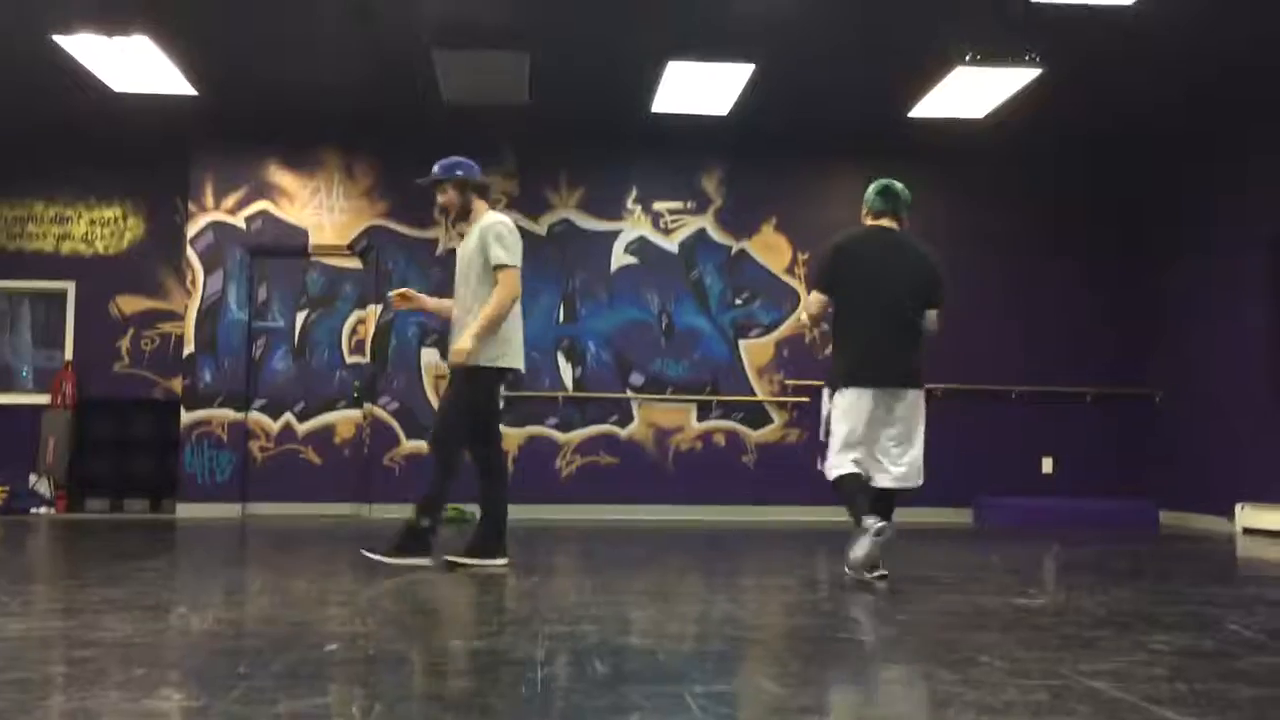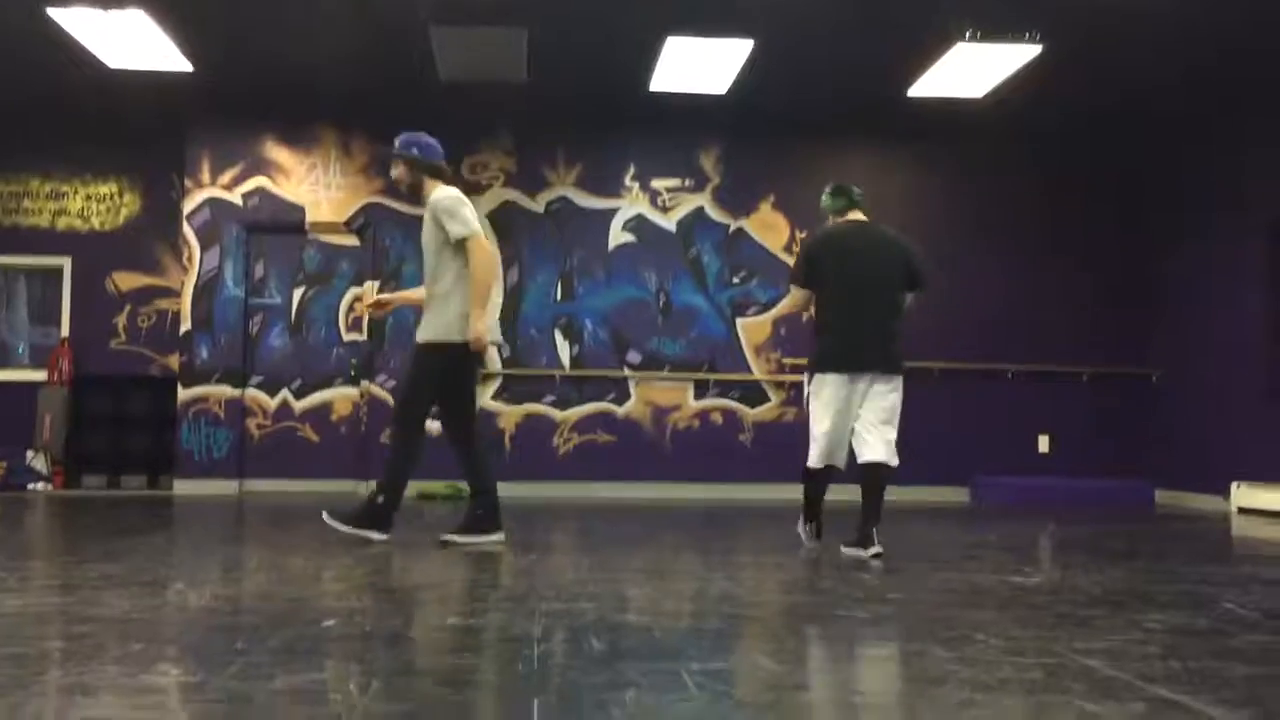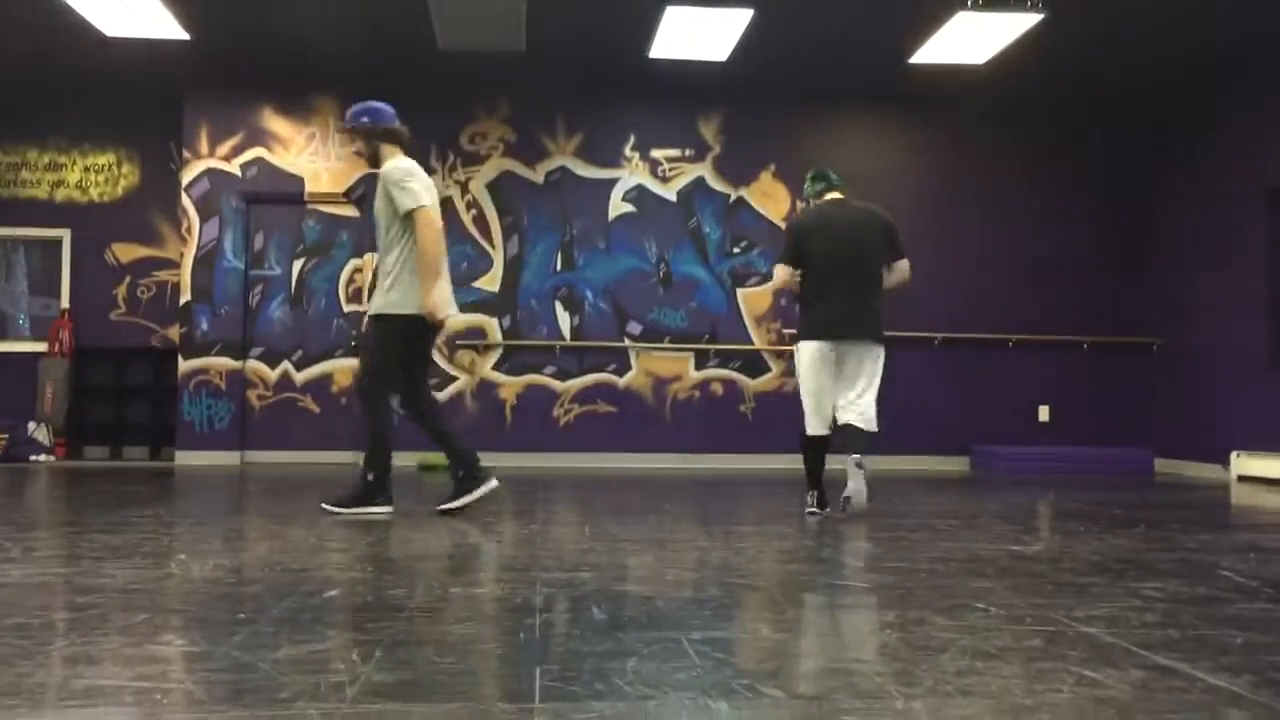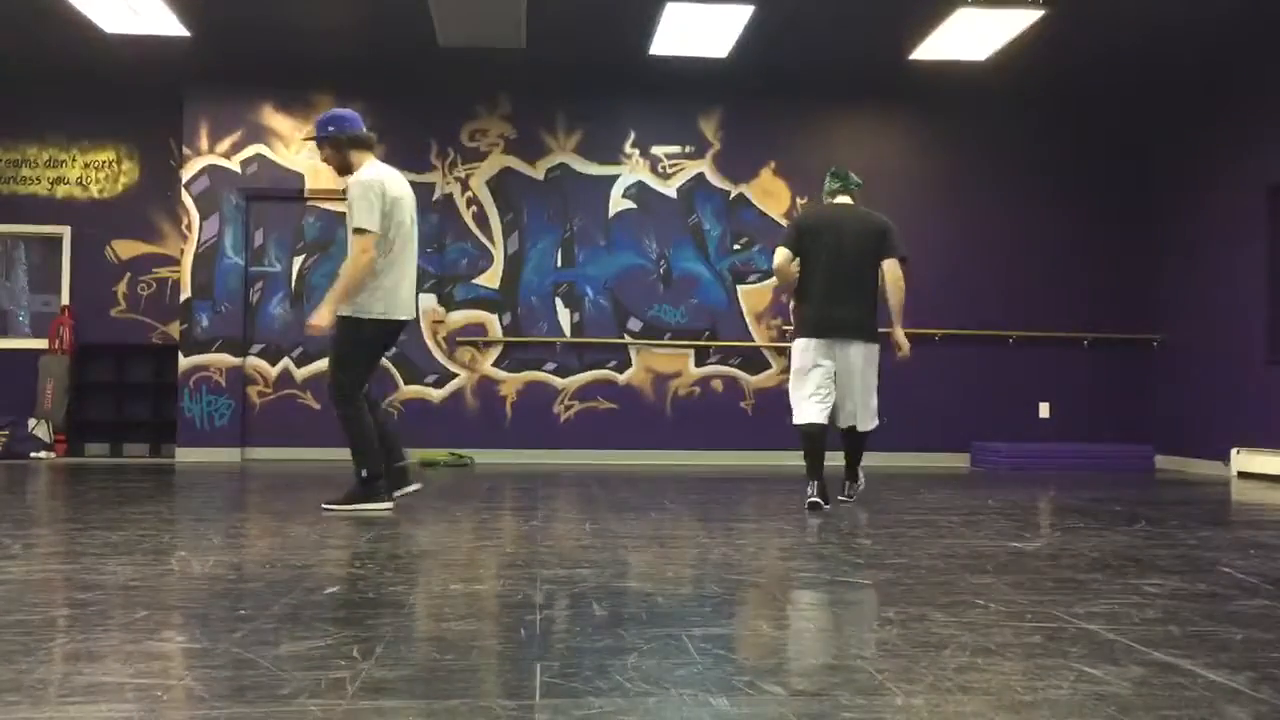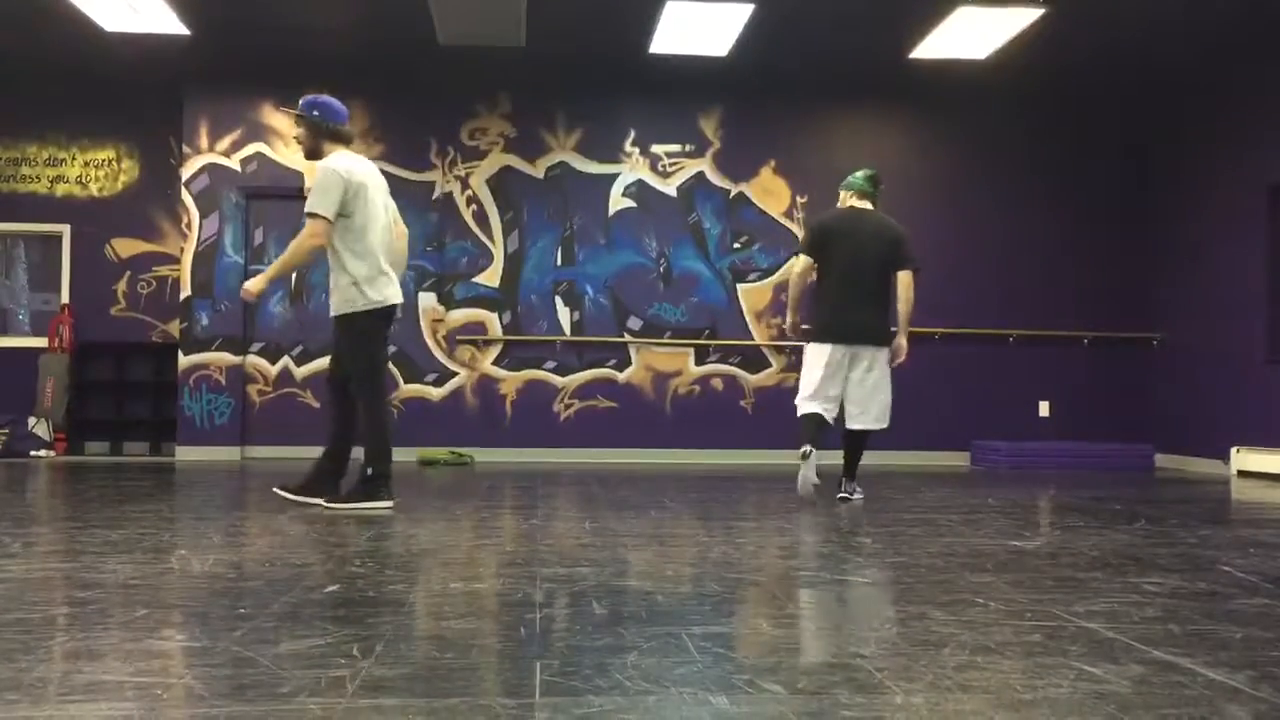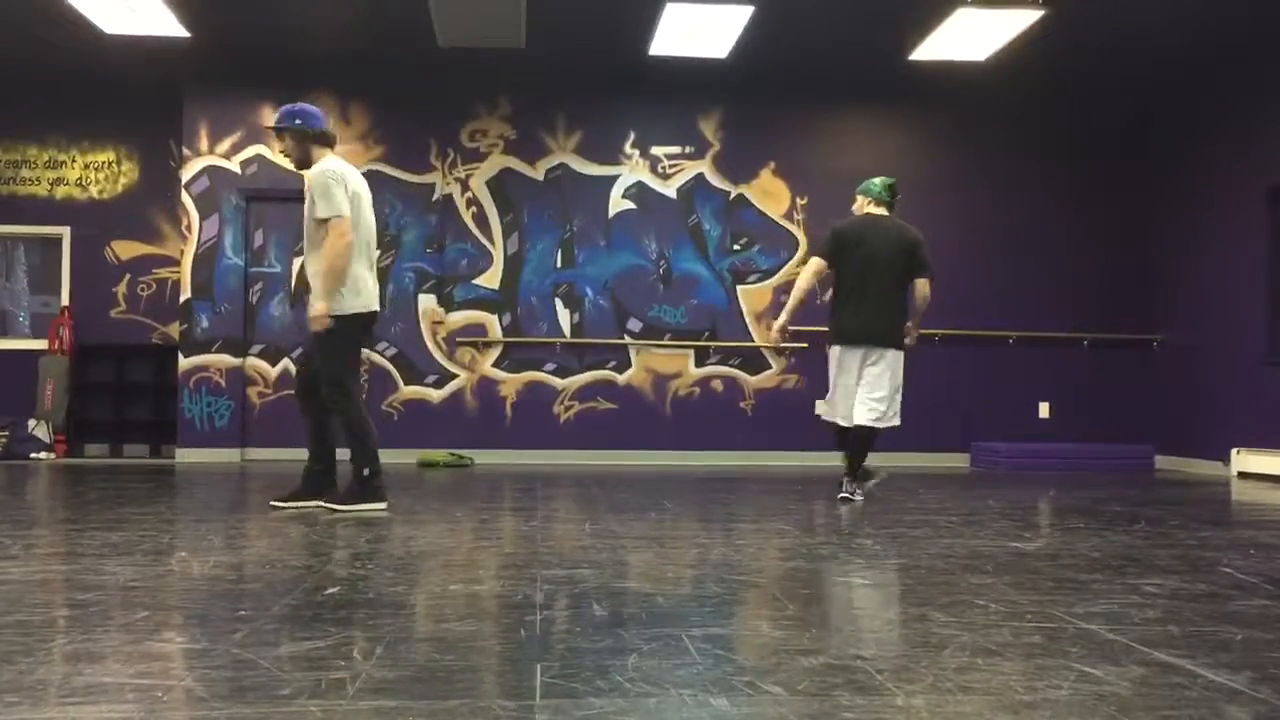
dt=0.3s
person 1, frame 1
left shoulder: (495, 226)
right shoulder: (470, 236)
left elbow: (507, 289)
left wrist: (470, 337)
right wrist: (420, 301)
left hip: (482, 358)
right hip: (477, 358)
left knee: (445, 440)
right knee: (483, 446)
left ankle: (417, 539)
right ankle: (490, 542)
person 1, frame 2
left shoulder: (446, 200)
right shoulder: (440, 207)
left elbow: (482, 255)
left wrist: (478, 317)
right wrist: (398, 298)
left hip: (449, 335)
right hip: (453, 335)
left knee: (407, 418)
right knee: (459, 426)
left ankle: (378, 513)
right ankle: (485, 518)
person 1, frame 3
left shoulder: (395, 172)
right shoulder: (409, 172)
left elbow: (429, 227)
left wrist: (431, 292)
left hip: (401, 308)
right hip: (413, 306)
left knee: (372, 392)
right knee: (414, 395)
left ankle: (374, 490)
right ankle: (471, 474)
person 1, frame 4
left shoulder: (365, 182)
right shoulder: (393, 177)
left elbow: (364, 253)
left wrist: (328, 306)
left hip: (370, 308)
right hip: (395, 306)
left knee: (344, 392)
right knee: (353, 391)
left ankle: (372, 486)
right ankle: (393, 469)
person 1, frame 5
left shoulder: (332, 169)
right shoulder: (367, 168)
left elbow: (314, 235)
right elbow: (400, 231)
left wrist: (266, 278)
right wrist: (393, 279)
left hip: (361, 300)
right hip: (378, 294)
left knee: (366, 391)
right knee: (343, 385)
left ankle: (376, 484)
right ankle: (325, 480)
person 1, frame 6
left shoulder: (324, 174)
right shoulder: (347, 173)
left elbow: (341, 237)
left wrist: (323, 297)
left hip: (341, 306)
right hip: (350, 303)
left knee: (340, 392)
right knee: (308, 387)
left ankle: (369, 486)
right ankle: (318, 483)
person 2, frame 1
left shoulder: (843, 248)
right shoulder: (922, 259)
left elbow: (815, 310)
right elbow: (931, 323)
left hip: (853, 373)
right hip: (904, 376)
left knee: (845, 459)
right knee: (893, 464)
left ankle: (869, 522)
right ankle: (871, 556)
person 2, frame 2
left shoulder: (819, 244)
right shoulder: (897, 247)
left elbow: (798, 303)
right elbow: (907, 300)
left hip: (833, 360)
right hip: (884, 361)
left knee: (823, 446)
right knee: (877, 447)
left ankle: (811, 524)
right ankle: (868, 533)
person 2, frame 3
left shoulder: (801, 223)
right shoulder: (878, 219)
left elbow: (783, 279)
right elbow: (902, 272)
left hip: (816, 330)
right hip: (866, 330)
left knee: (816, 413)
right knee: (857, 408)
left ankle: (816, 494)
right ankle: (855, 463)
person 2, frame 4
left shoulder: (805, 221)
right shoulder: (878, 225)
left elbow: (780, 264)
right elbow: (893, 275)
left wrist: (799, 296)
right wrist: (898, 328)
left hip: (812, 327)
right hip: (859, 330)
left knee: (812, 406)
right knee: (857, 409)
left ankle: (816, 485)
right ankle: (850, 482)
person 2, frame 5
left shoulder: (826, 224)
right shoulder: (894, 232)
left elbow: (800, 271)
right elbow: (905, 285)
left wrist: (792, 314)
right wrist: (902, 334)
left hip: (827, 331)
right hip: (872, 335)
left knee: (815, 400)
right knee: (861, 410)
left ankle: (807, 453)
right ankle: (848, 481)
person 2, frame 6
left shoulder: (843, 231)
right shoulder: (911, 238)
left elbow: (812, 271)
right elbow: (923, 292)
left wrist: (785, 315)
right wrist: (913, 324)
left hip: (845, 333)
right hip: (887, 336)
left knee: (842, 407)
right knee: (872, 409)
left ankle: (856, 471)
right ankle: (851, 480)
